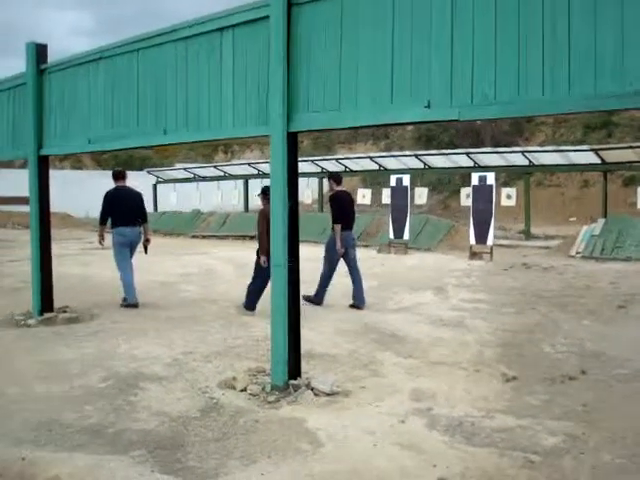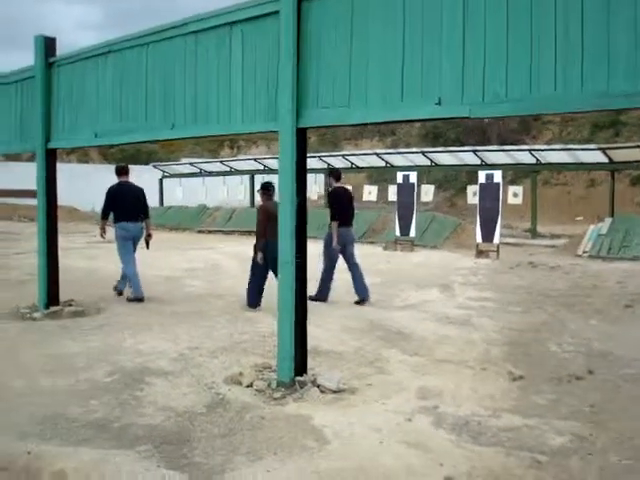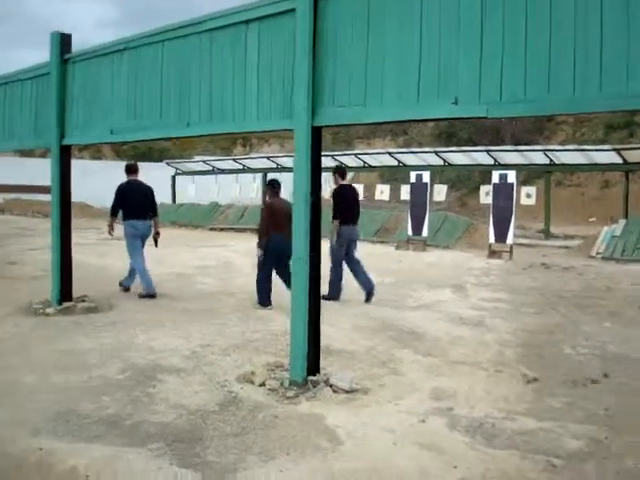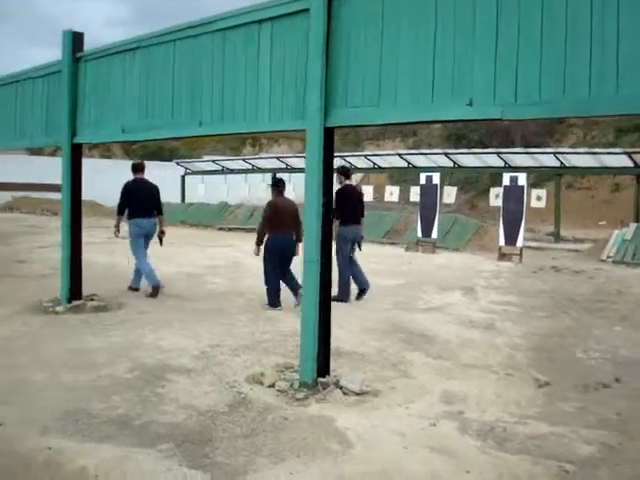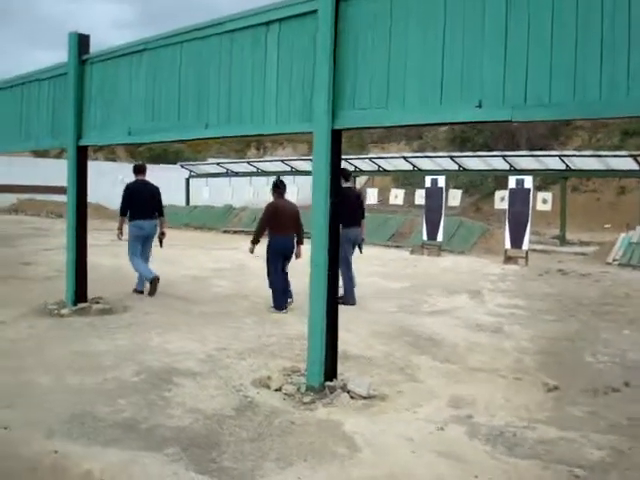
dt=0.1s
person 1, frame 1
left shoulder: (110, 194)
right shoulder: (136, 194)
left elbow: (104, 216)
right elbow: (143, 216)
left wrist: (100, 234)
right wrist: (147, 234)
left hip: (120, 232)
right hip: (135, 232)
left knee: (124, 267)
right knee: (127, 262)
left ankle: (131, 300)
right ankle: (129, 295)
person 1, frame 2
left shoulder: (113, 190)
right shoulder: (139, 190)
left elbow: (106, 210)
right elbow: (145, 212)
left wrist: (102, 227)
right wrist: (148, 230)
left hip: (123, 227)
right hip: (138, 227)
left knee: (128, 262)
right knee: (128, 258)
left ankle: (138, 294)
right ankle: (120, 286)
person 1, frame 3
left shoulder: (122, 188)
right shoulder: (147, 188)
left elbow: (115, 208)
right elbow: (154, 210)
left wrist: (110, 224)
right wrist: (156, 228)
left hip: (131, 225)
right hip: (146, 225)
left knee: (137, 259)
right knee: (137, 256)
left ankle: (149, 289)
right ankle: (126, 283)
person 1, frame 4
left shoulder: (128, 186)
right shoulder: (153, 187)
left elbow: (121, 207)
right elbow: (159, 209)
left wrist: (117, 225)
right wrist: (162, 227)
left hip: (136, 223)
right hip: (151, 223)
left knee: (140, 257)
right knee: (142, 255)
left ankle: (155, 283)
right ankle: (135, 284)
person 1, frame 5
left shoulder: (130, 187)
right shoulder: (154, 188)
left elbow: (124, 209)
right elbow: (160, 210)
left wrist: (120, 227)
right wrist: (162, 228)
left hip: (137, 225)
right hip: (152, 225)
left knee: (135, 257)
right knee: (144, 257)
left ankle: (151, 277)
right ankle: (140, 286)
person 2, frame 1
left shoulder: (334, 196)
right shoulder: (349, 196)
left elbow: (336, 220)
left wrist: (338, 242)
left hip: (338, 236)
right hip: (350, 235)
left knee: (328, 269)
right knee: (353, 268)
left ankle: (318, 298)
right ankle: (359, 301)
person 2, frame 2
left shoulder: (333, 193)
right shoulder: (348, 193)
left elbow: (334, 217)
left wrist: (334, 239)
left hip: (337, 232)
right hip: (349, 231)
left knee: (329, 265)
right knee: (352, 263)
left ankle: (322, 294)
right ankle: (363, 295)
person 2, frame 3
left shoulder: (338, 191)
right shoulder: (354, 190)
left elbow: (336, 215)
left wrist: (333, 236)
left hip: (342, 229)
right hip: (354, 229)
left knee: (336, 263)
right knee: (351, 260)
left ankle: (334, 293)
right ankle: (368, 286)
person 2, frame 4
left shoulder: (341, 191)
right shoulder: (358, 191)
left elbow: (337, 214)
right elbow: (362, 213)
right wrist: (361, 231)
left hip: (345, 229)
right hip: (356, 229)
left knee: (342, 261)
right knee: (350, 258)
left ankle: (343, 294)
right ankle: (362, 284)
person 2, frame 5
left shoulder: (341, 194)
right shoulder: (357, 193)
left elbow: (338, 217)
right elbow: (362, 215)
right wrist: (362, 233)
left hip: (346, 231)
right hip: (357, 231)
left knee: (345, 264)
right knee: (347, 261)
left ankle: (349, 297)
right ankle: (348, 292)
person 3, frame 1
left shoulder: (264, 212)
left elbow: (263, 234)
left wrist: (263, 254)
left hip: (268, 251)
left knee: (259, 280)
left ankle: (249, 306)
person 3, frame 2
left shoulder: (263, 208)
left elbow: (260, 230)
left wrist: (259, 250)
left hip: (267, 246)
right hip: (279, 246)
left knee: (257, 276)
left ankle: (253, 303)
person 3, frame 3
left shoulder: (268, 204)
right shoulder: (288, 205)
left elbow: (263, 227)
right elbow: (293, 226)
left wrist: (260, 247)
right wrist: (290, 242)
left hip: (271, 243)
right hip: (286, 242)
left knee: (264, 273)
right knee: (284, 271)
left ankle: (264, 302)
person 3, frame 4
left shoulder: (272, 204)
right shoulder: (292, 204)
left elbow: (264, 225)
right elbow: (298, 226)
left wrist: (258, 244)
right wrist: (297, 243)
left hip: (275, 241)
right hip: (289, 241)
left knee: (271, 272)
right knee: (284, 271)
left ankle: (274, 303)
right ankle: (297, 290)
person 3, frame 5
left shoulder: (272, 206)
right shoulder: (293, 206)
left elbow: (262, 226)
right elbow: (299, 228)
left wrist: (253, 243)
right wrist: (299, 246)
left hip: (276, 242)
right hip: (290, 243)
left knee: (275, 274)
right knee: (282, 272)
left ankle: (280, 306)
right ankle: (287, 297)
